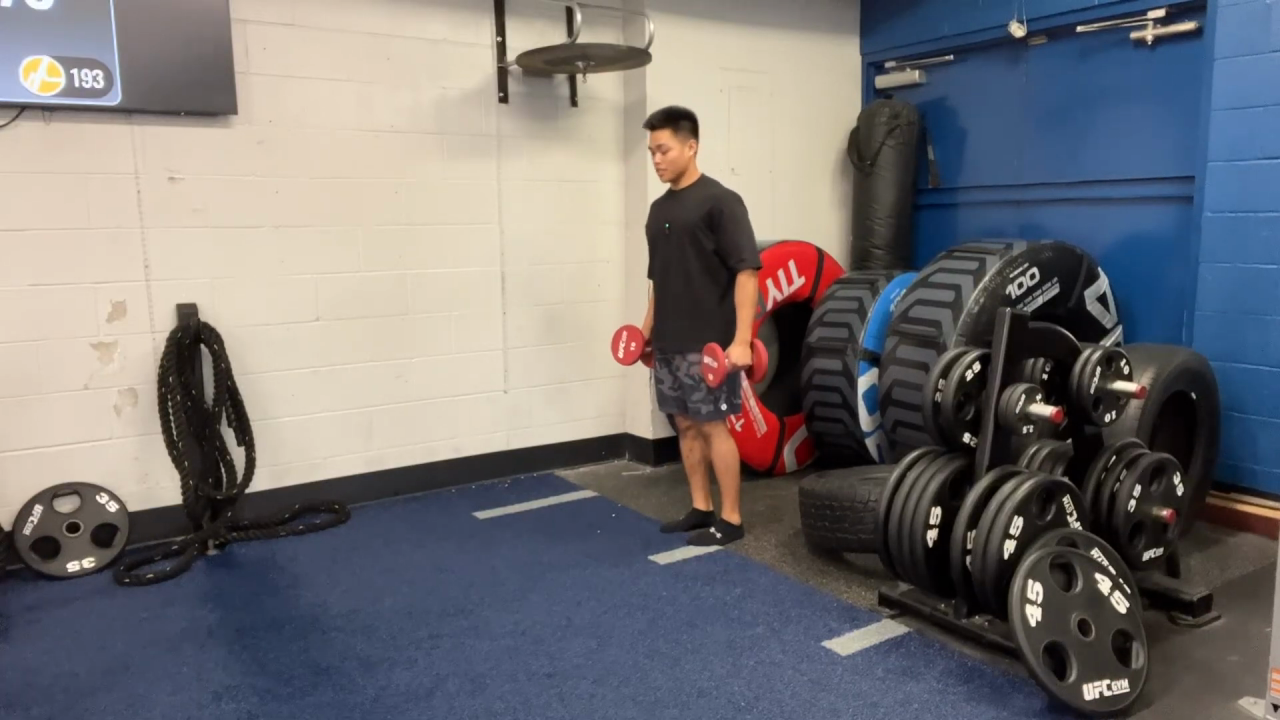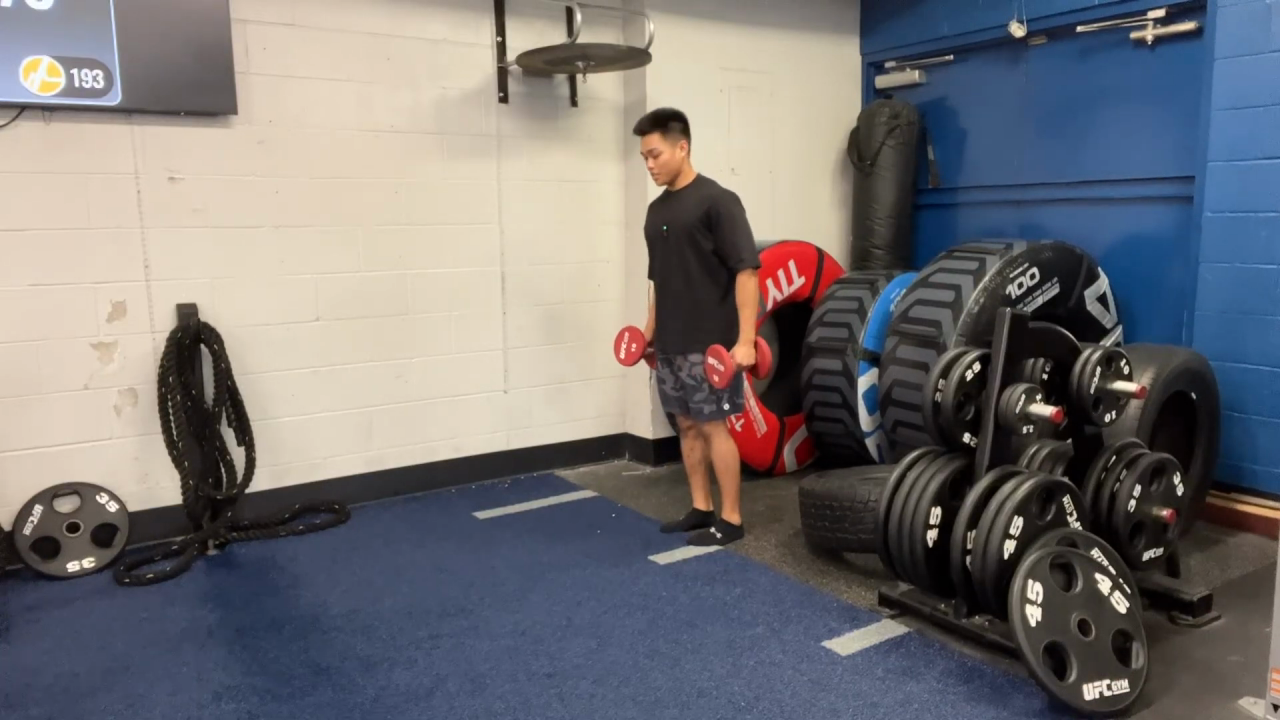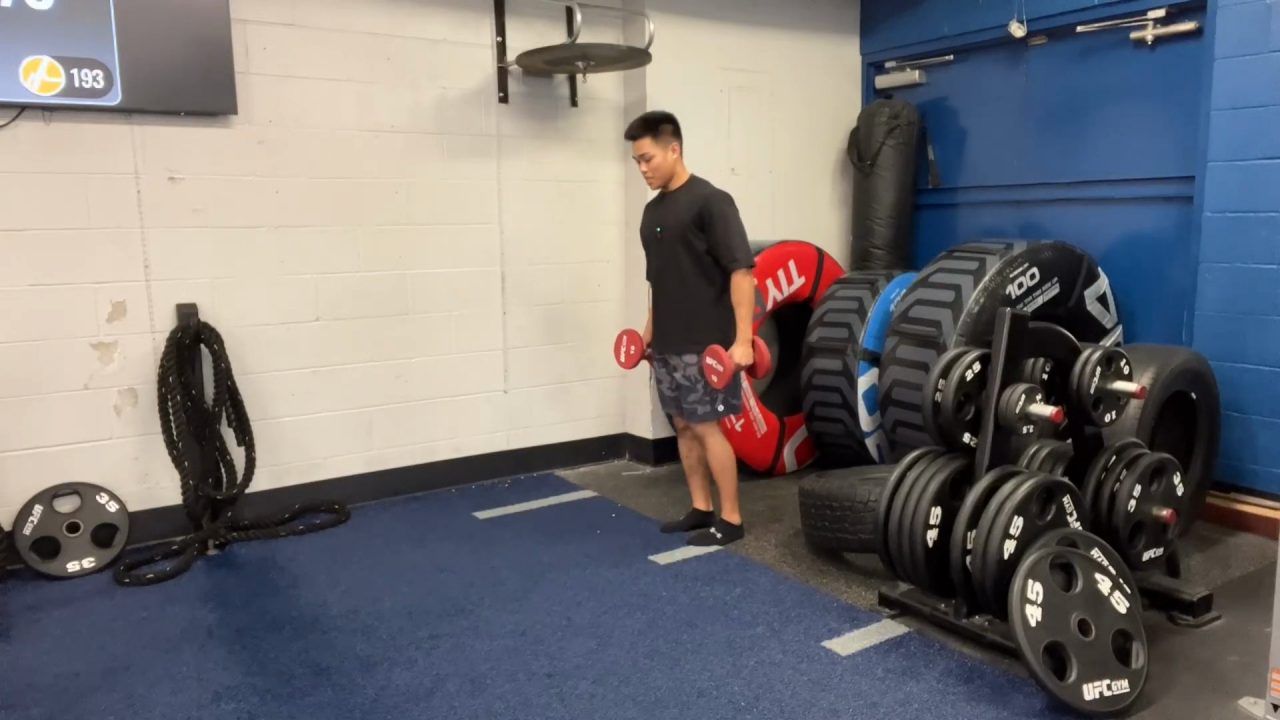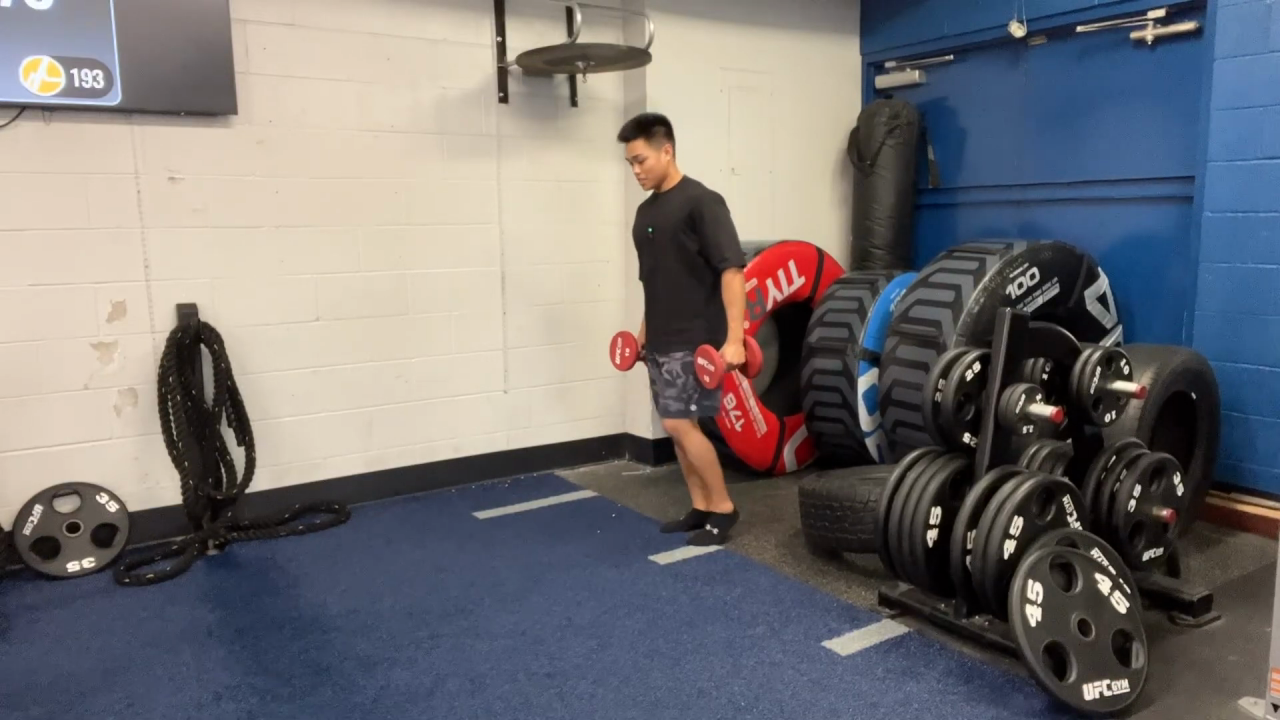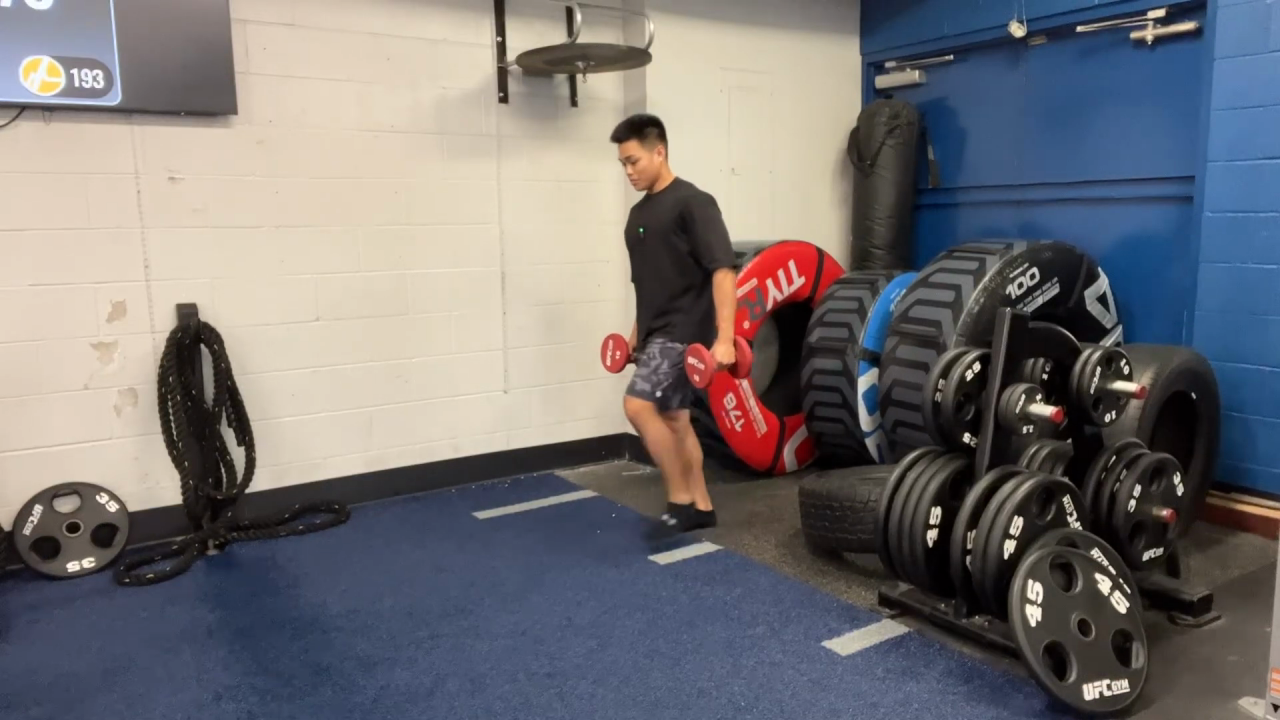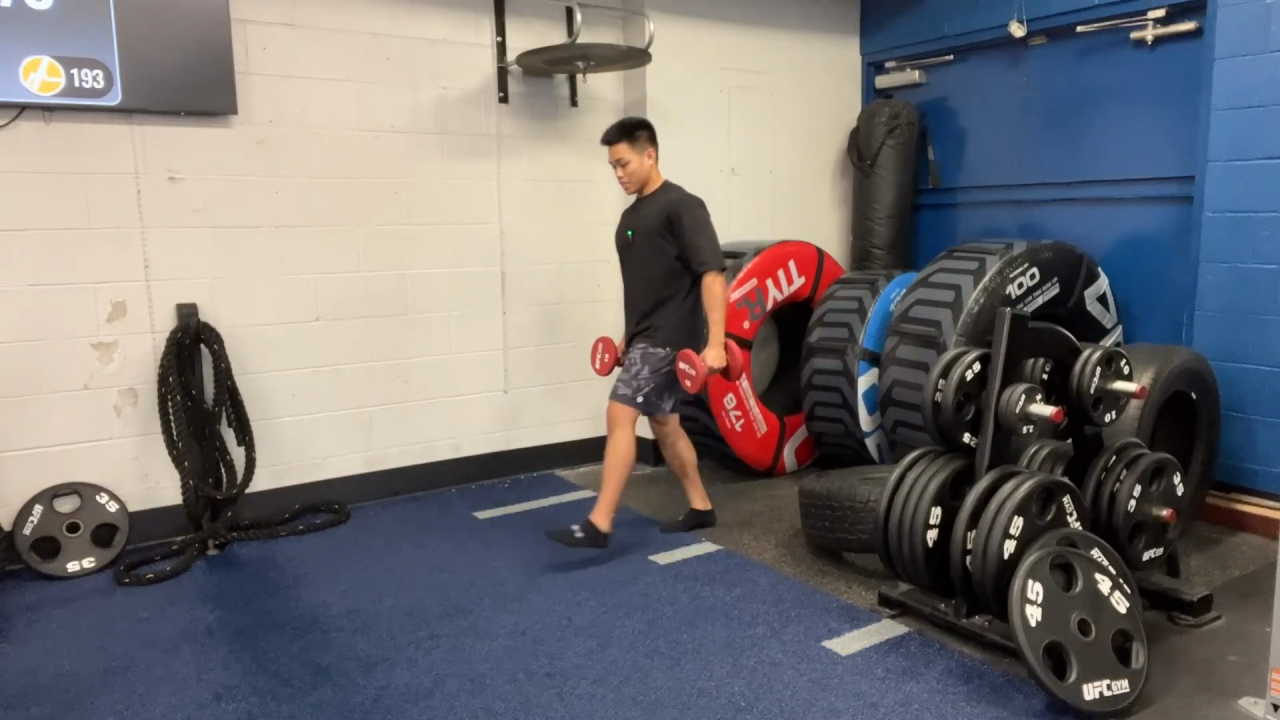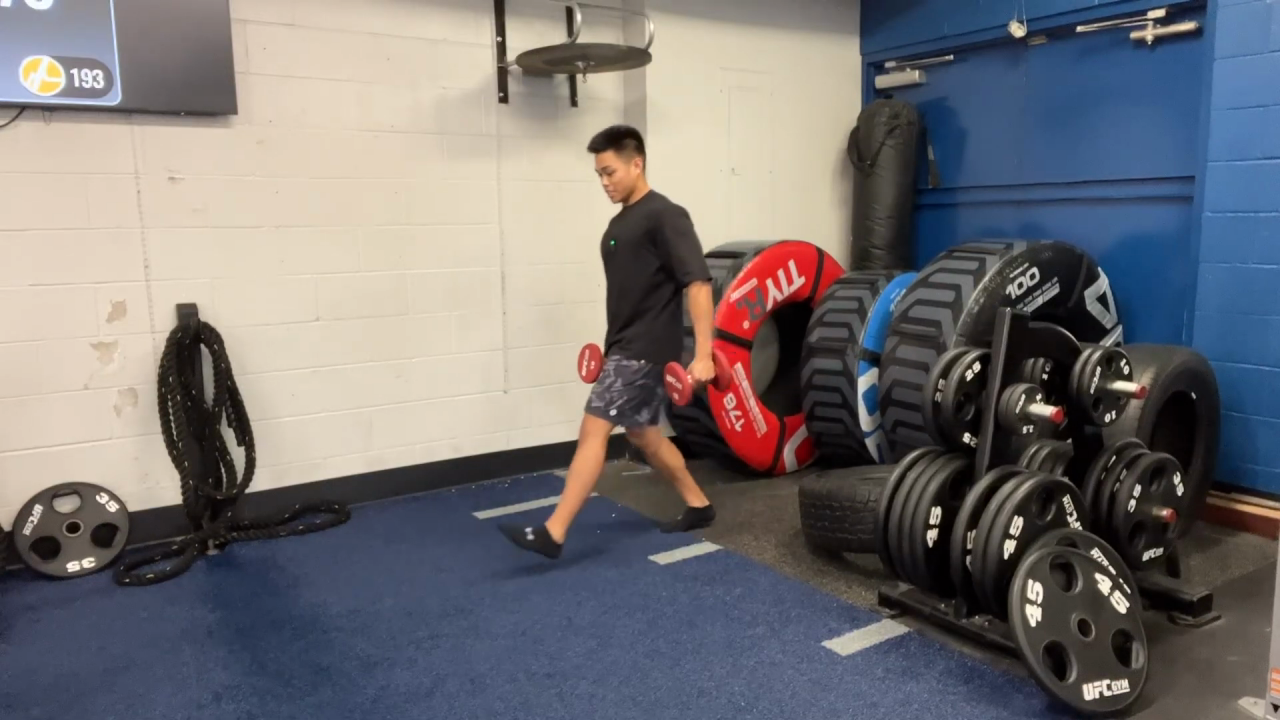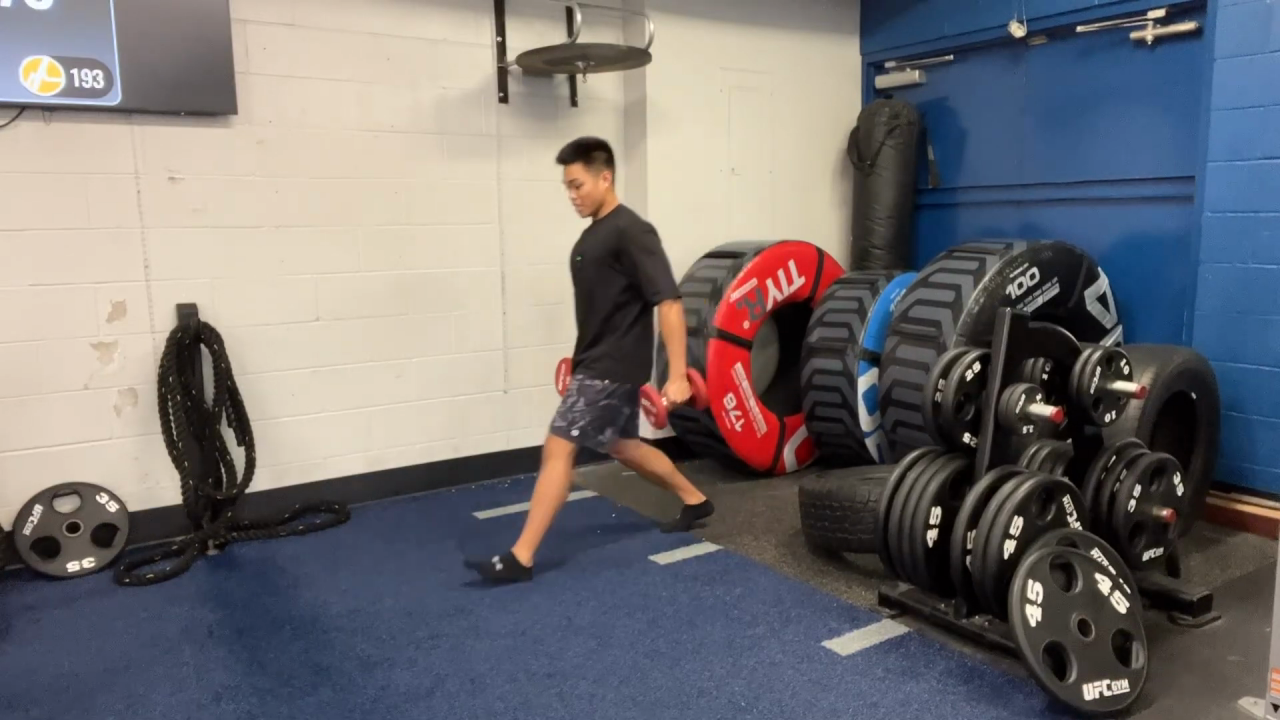
dt=0.2s
person 1, frame 1
left shoulder: (720, 201)
right shoulder: (659, 208)
left elbow: (747, 271)
left wrist: (741, 339)
right wrist: (648, 327)
left hip: (707, 344)
right hip: (668, 343)
left knee: (713, 427)
right knee: (686, 425)
left ankle: (731, 520)
right ankle: (700, 509)
person 1, frame 2
left shoulder: (717, 201)
right shoulder: (657, 209)
left elbow: (747, 270)
left wrist: (745, 339)
right wrist: (650, 328)
left hip: (708, 343)
right hip: (670, 343)
left knee: (713, 427)
right knee: (686, 424)
left ankle: (731, 520)
right ankle: (700, 509)
person 1, frame 3
left shoulder: (710, 201)
right shoulder: (653, 209)
left elbow: (741, 270)
left wrist: (743, 338)
right wrist: (649, 329)
left hip: (705, 343)
right hip: (668, 343)
left knee: (706, 428)
right knee: (683, 425)
left ankle: (731, 519)
right ankle: (701, 510)
person 1, frame 4
left shoulder: (701, 201)
right shoulder: (646, 211)
left elbow: (732, 269)
left wrist: (734, 338)
right wrist: (644, 330)
left hip: (695, 339)
right hip: (663, 339)
left knee: (679, 425)
right knee: (681, 424)
left ankle: (723, 509)
right ankle: (701, 510)
person 1, frame 5
left shoulder: (693, 203)
right shoulder: (639, 212)
left elbow: (723, 270)
left wrist: (724, 339)
right wrist: (635, 332)
left hip: (683, 332)
right hip: (656, 333)
left knee: (638, 406)
right knee: (673, 419)
left ankle: (681, 498)
right ankle: (701, 507)
person 1, frame 6
left shoulder: (681, 206)
right shoulder: (632, 215)
left elbow: (712, 273)
left wrist: (715, 342)
right wrist: (626, 338)
left hip: (668, 337)
right hip: (644, 337)
left knee: (620, 415)
right knee: (663, 423)
left ankle: (598, 523)
right ankle: (700, 507)
person 1, frame 7
left shoulder: (665, 216)
right shoulder: (620, 222)
left elbow: (698, 284)
left wrist: (703, 354)
right wrist: (613, 346)
left hip: (646, 349)
right hip: (627, 347)
left knee: (593, 429)
right knee: (644, 433)
left ankle: (551, 533)
right ankle: (697, 506)
person 1, frame 8
left shoulder: (631, 232)
right shoulder: (591, 236)
left elbow: (668, 302)
left wrist: (677, 374)
left hip: (616, 367)
right hip: (597, 362)
left knee: (557, 449)
right knee: (623, 444)
left ankle: (521, 557)
right ankle: (695, 500)
